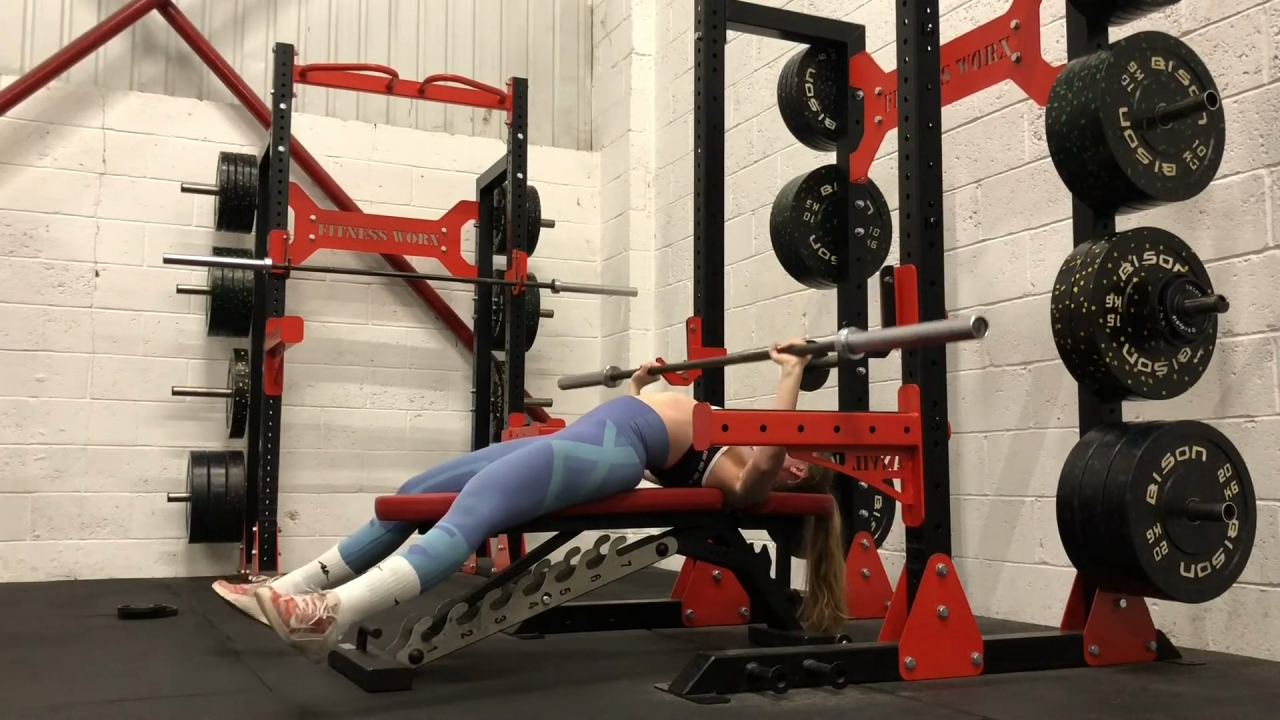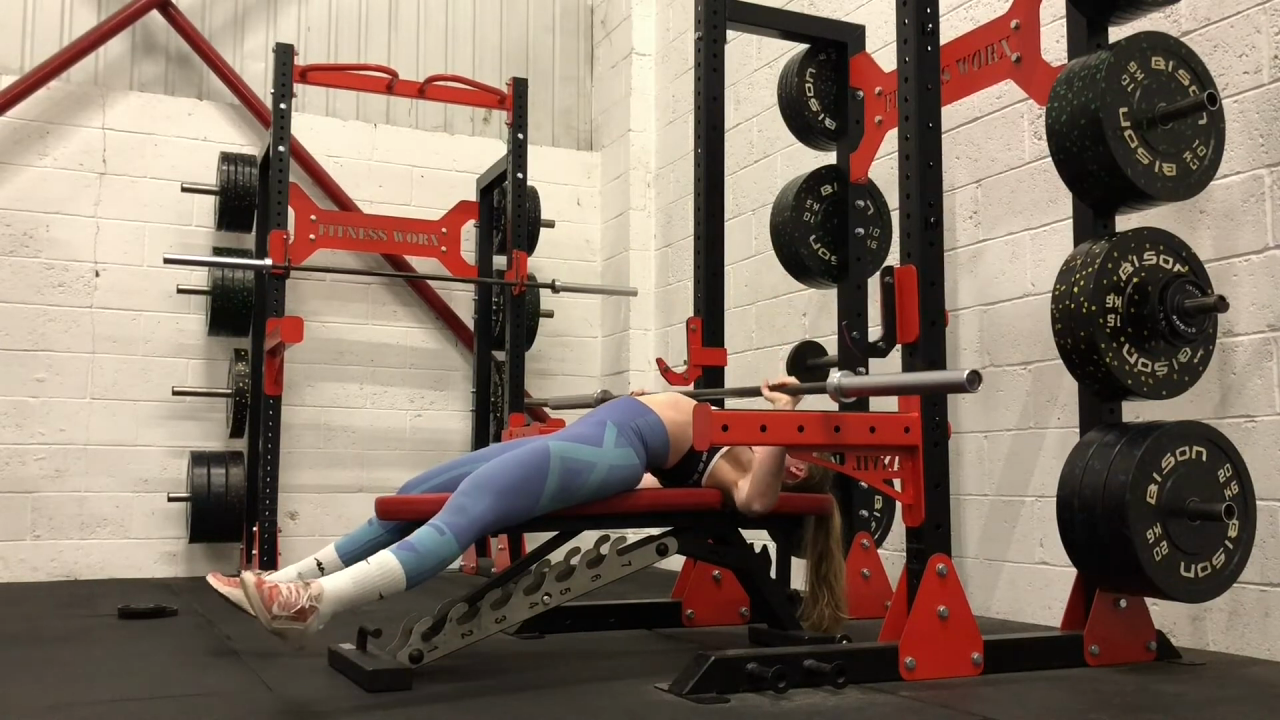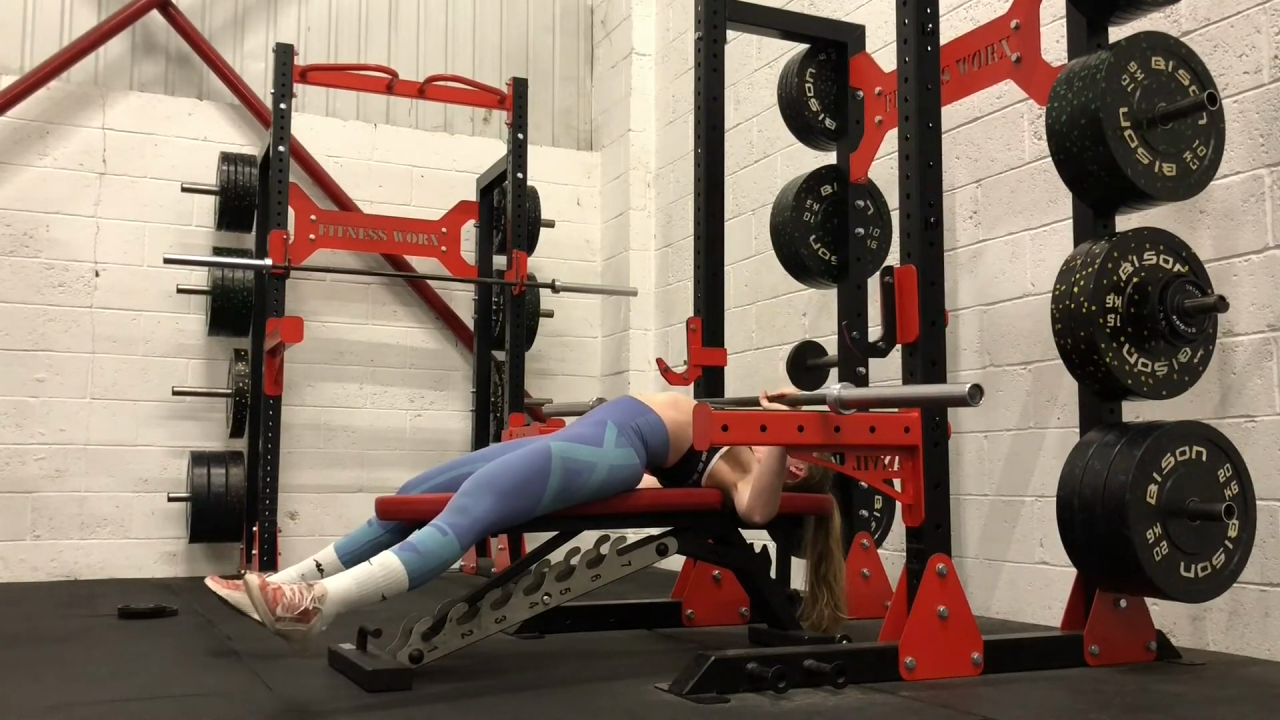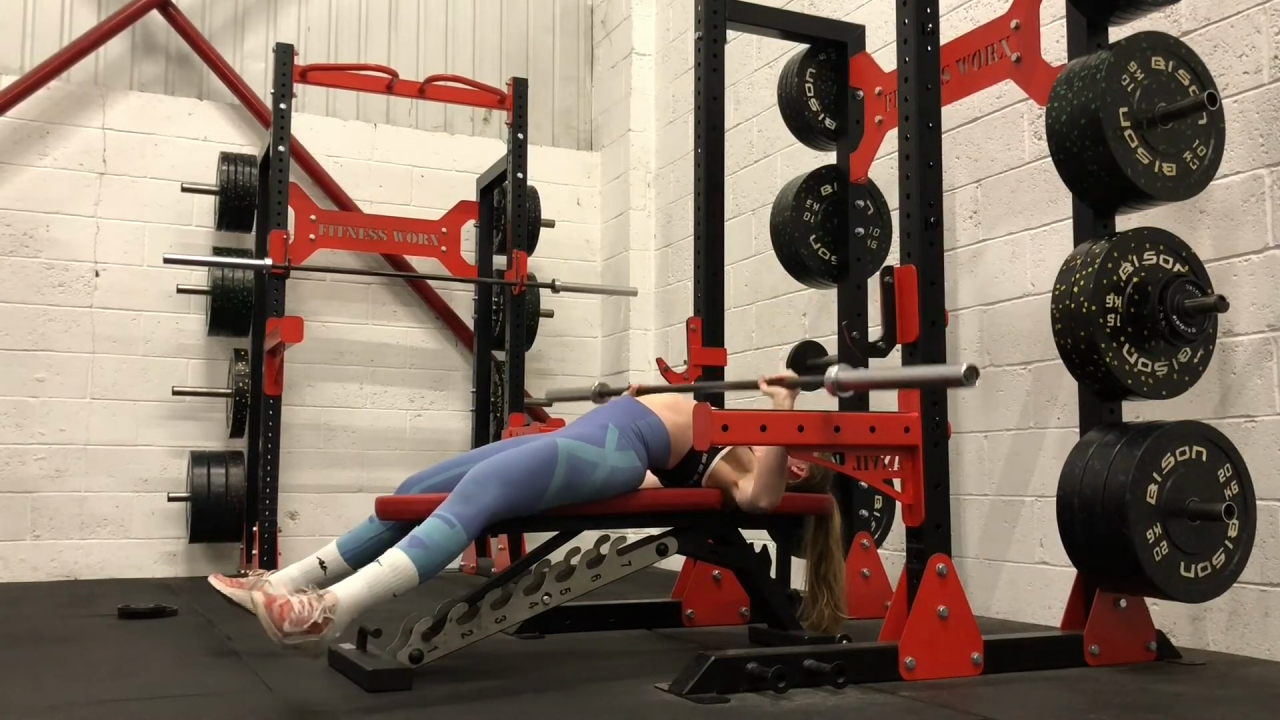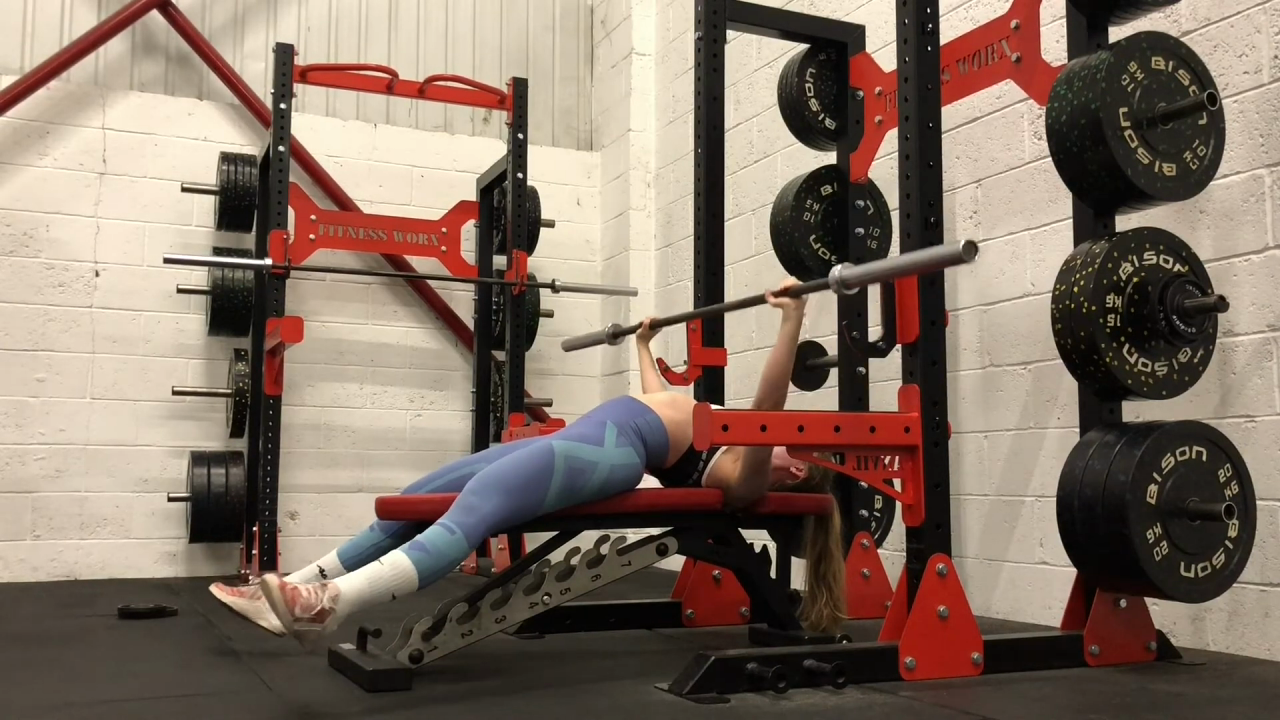
dt=0.4s
person 1, frame 1
left shoulder: (747, 486)
right shoulder: (720, 456)
left elbow: (767, 455)
left wrist: (793, 374)
right wrist: (637, 386)
left knee: (470, 513)
right knee: (415, 494)
left ankle: (328, 615)
right ankle: (291, 587)
person 1, frame 2
left shoulder: (752, 482)
right shoulder: (718, 461)
left elbow: (757, 501)
left wrist: (788, 412)
right wrist: (681, 407)
left knee: (462, 513)
right knee: (414, 496)
left ankle: (312, 603)
right ankle: (289, 582)
person 1, frame 3
left shoulder: (749, 477)
right shoulder: (720, 460)
left elbow: (757, 511)
left knee: (462, 514)
right knee: (413, 495)
left ankle: (317, 603)
right ankle: (287, 584)
person 1, frame 4
left shoulder: (741, 479)
right shoulder: (719, 457)
left elbow: (762, 498)
left wrist: (785, 408)
right wrist: (632, 396)
left knee: (469, 500)
right knee: (416, 491)
left ankle: (327, 609)
right ankle: (283, 582)
person 1, frame 5
left shoulder: (744, 482)
right shoulder: (711, 454)
left elbow: (768, 406)
right elbow: (655, 397)
left wrist: (791, 321)
right wrist: (644, 343)
left knee: (470, 512)
right knee: (415, 499)
left ankle: (329, 603)
right ankle: (285, 592)
